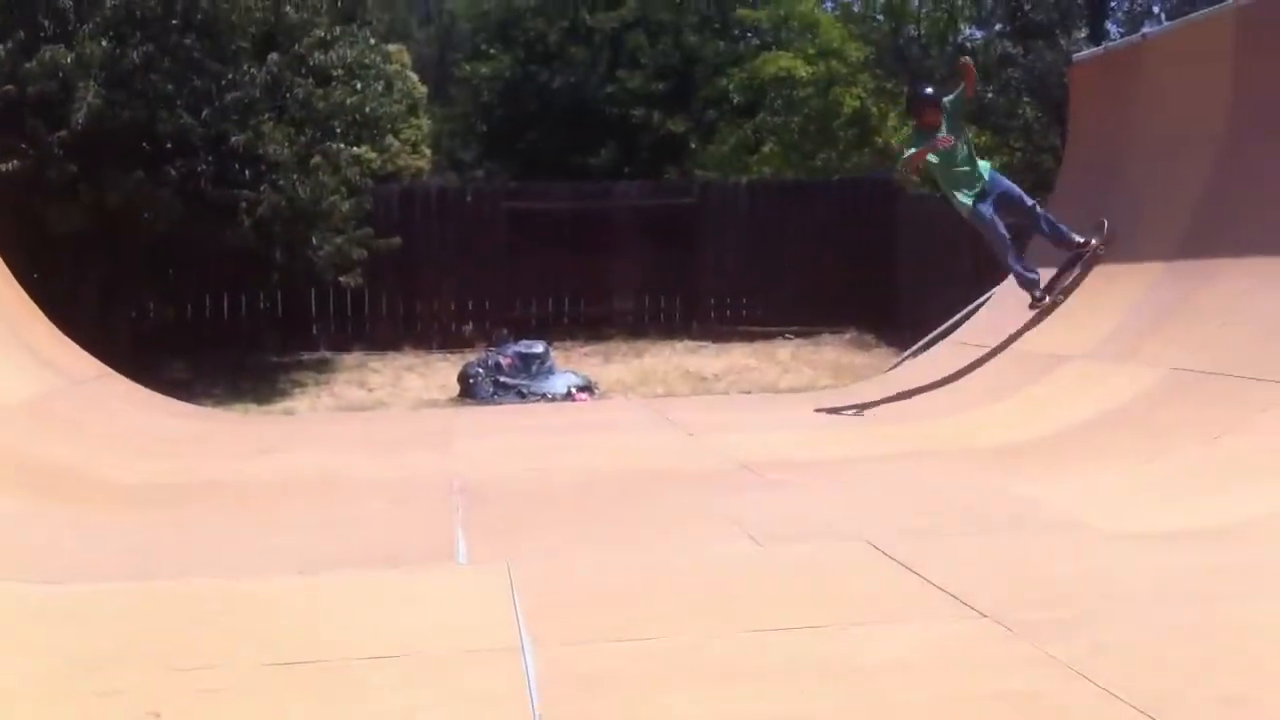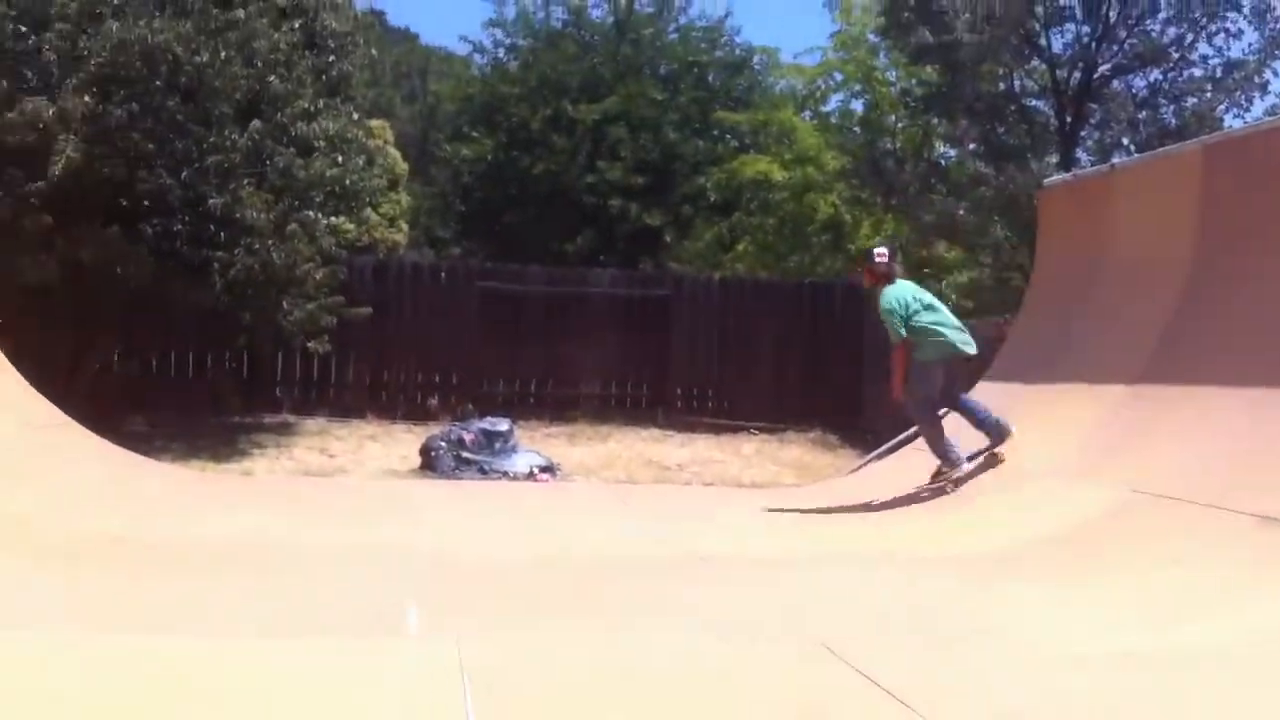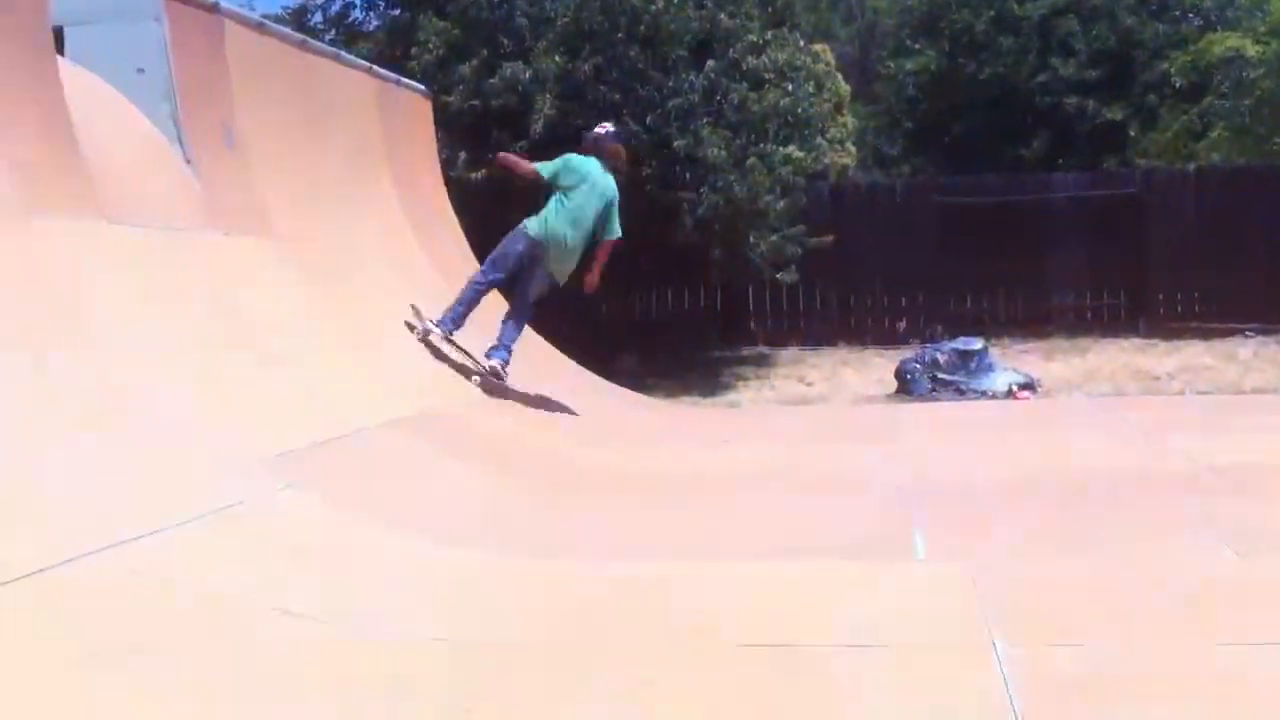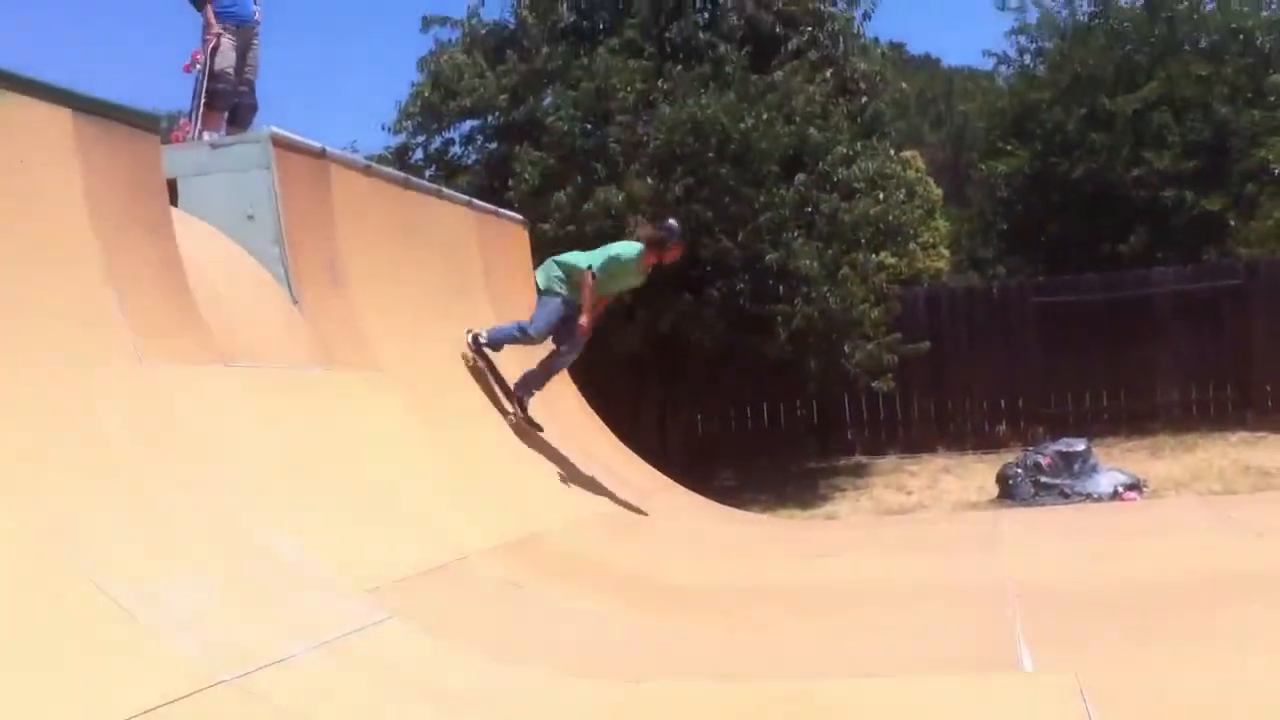
dt=1s
person 1, frame 1
left shoulder: (949, 108)
right shoulder: (919, 141)
left elbow: (969, 87)
right elbow: (907, 166)
left wrist: (968, 69)
right wrist: (928, 149)
left hip: (986, 177)
right hip: (968, 197)
left knee: (1030, 209)
right knee: (1002, 241)
left ankle: (1071, 242)
right ankle: (1031, 285)
person 1, frame 2
left shoulder: (887, 302)
right shoulder: (904, 286)
left elbow: (900, 346)
left wrist: (898, 384)
left hip: (934, 348)
right hip: (955, 338)
left knee: (917, 407)
right knee: (950, 396)
left ankle: (952, 462)
right ankle: (998, 430)
person 1, frame 3
left shoulder: (575, 161)
right shoulder: (612, 189)
left elbow: (531, 171)
right elbow: (610, 239)
left wrist: (504, 158)
right wrist: (595, 271)
left hip: (538, 234)
right hip: (562, 257)
left knee: (485, 277)
right knee: (523, 305)
left ankle: (446, 325)
right ankle: (499, 356)
person 1, frame 4
left shoulder: (643, 273)
right shoulder: (625, 254)
right elbow: (590, 273)
left wrist: (590, 316)
right wrist: (585, 315)
left hip: (582, 293)
right hip: (561, 278)
left knee: (570, 350)
right knee: (536, 331)
left ankle: (523, 390)
right ankle: (487, 337)
